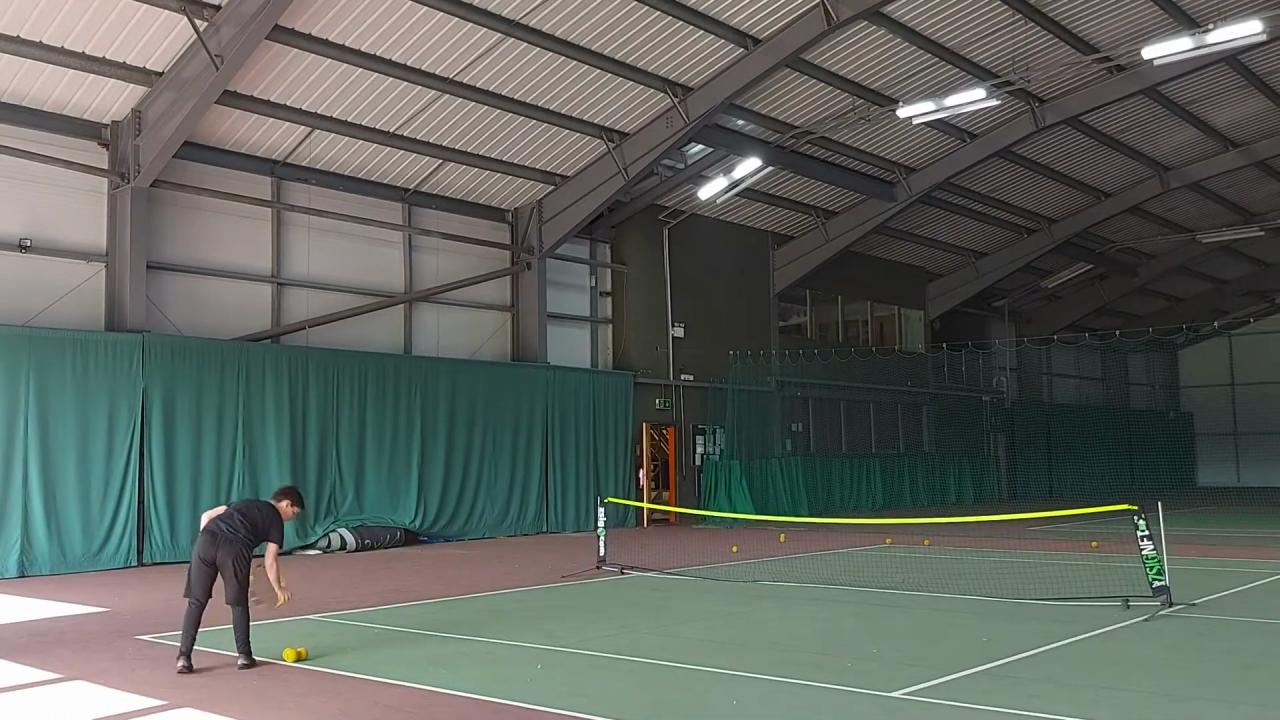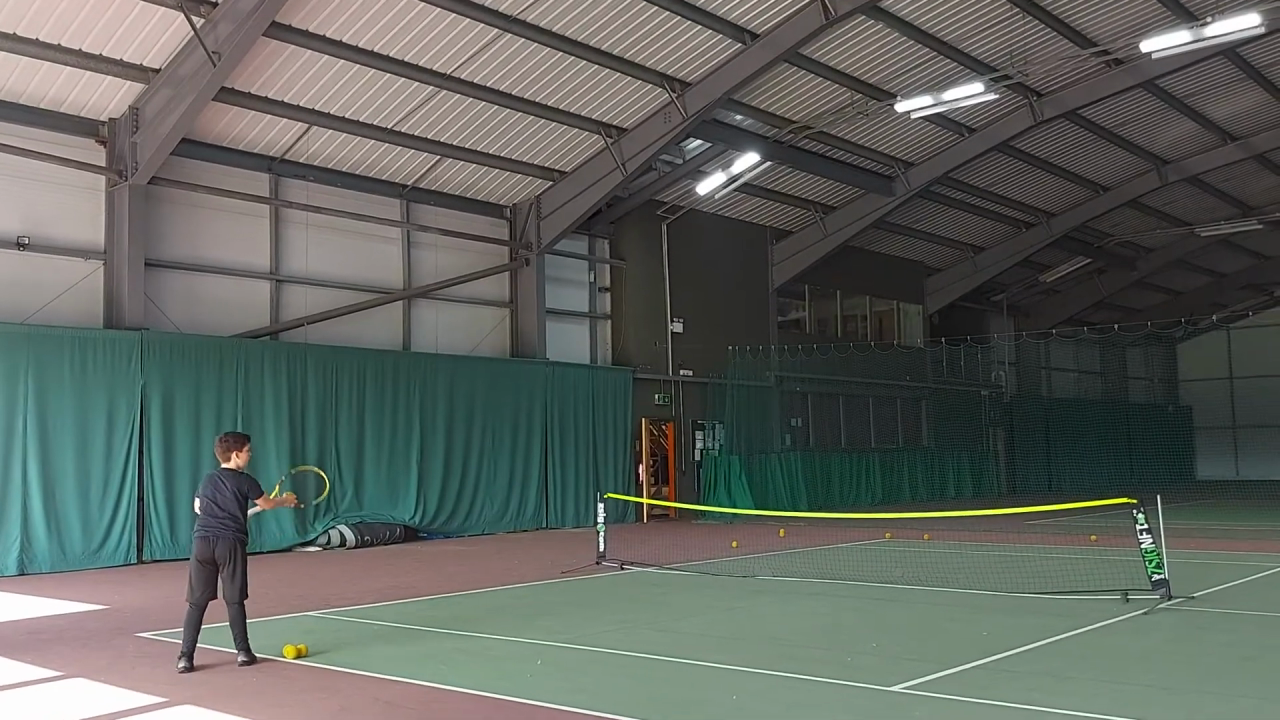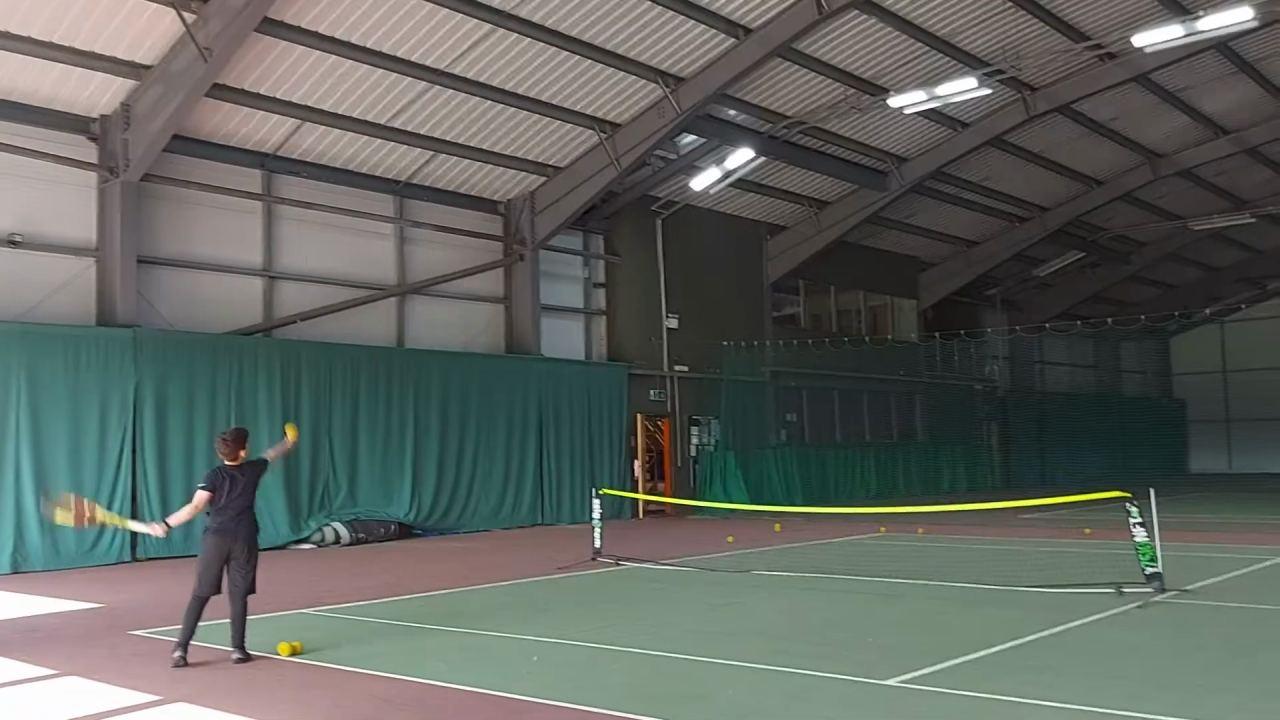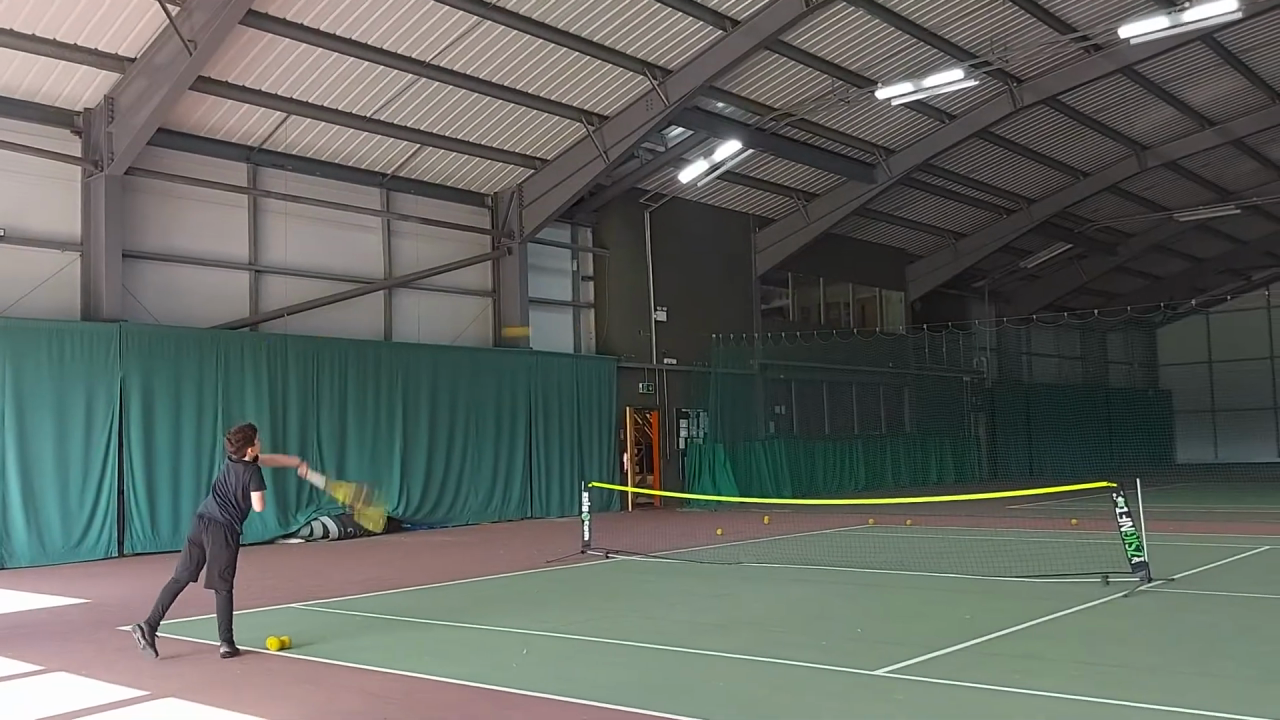
dt=0.7s
person 1, frame 1
left shoulder: (245, 503)
right shoulder: (276, 522)
left elbow: (207, 515)
right elbow: (270, 563)
right wrist: (280, 589)
left hip: (207, 540)
right hip: (235, 549)
left knee: (196, 602)
right knee: (239, 604)
left ankle: (184, 657)
right ankle: (244, 656)
person 1, frame 2
left shoulder: (208, 479)
right shoulder: (245, 481)
right elbow: (266, 504)
right wrist: (285, 500)
left hip: (202, 541)
right hip: (230, 543)
left knee: (197, 602)
right knee: (234, 600)
left ankle: (186, 657)
right ankle: (243, 651)
person 1, frame 3
left shoulder: (214, 476)
right shoulder: (252, 470)
left elbow: (195, 506)
right elbow: (270, 456)
left wrist: (166, 524)
right wrist: (287, 445)
left hip: (216, 538)
right hip: (244, 541)
left knee: (200, 595)
right knee: (239, 596)
left ankle: (181, 648)
right ankle: (238, 649)
person 1, frame 4
left shoulder: (231, 459)
right shoulder: (253, 471)
left elbow: (263, 457)
right elbow: (259, 506)
left wrist: (294, 462)
left hip: (201, 523)
right hip: (224, 531)
left knee: (179, 579)
right knee: (223, 588)
left ankle: (149, 626)
right ankle: (226, 643)
